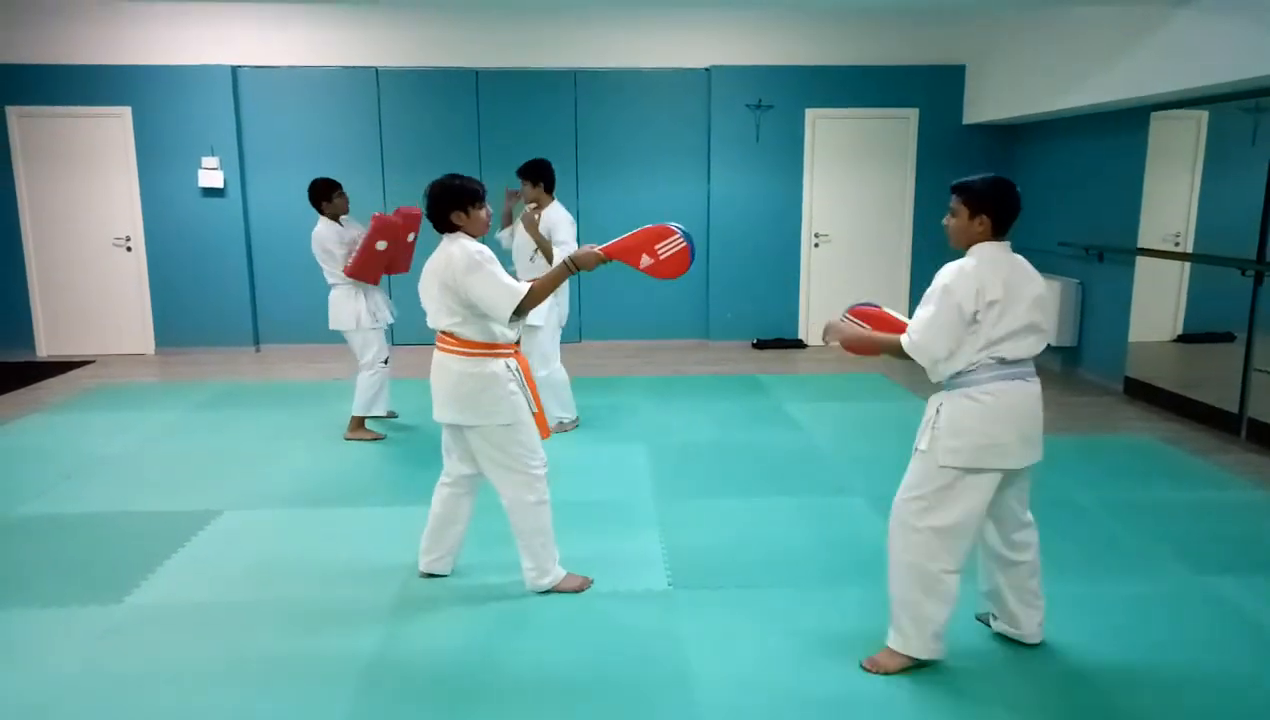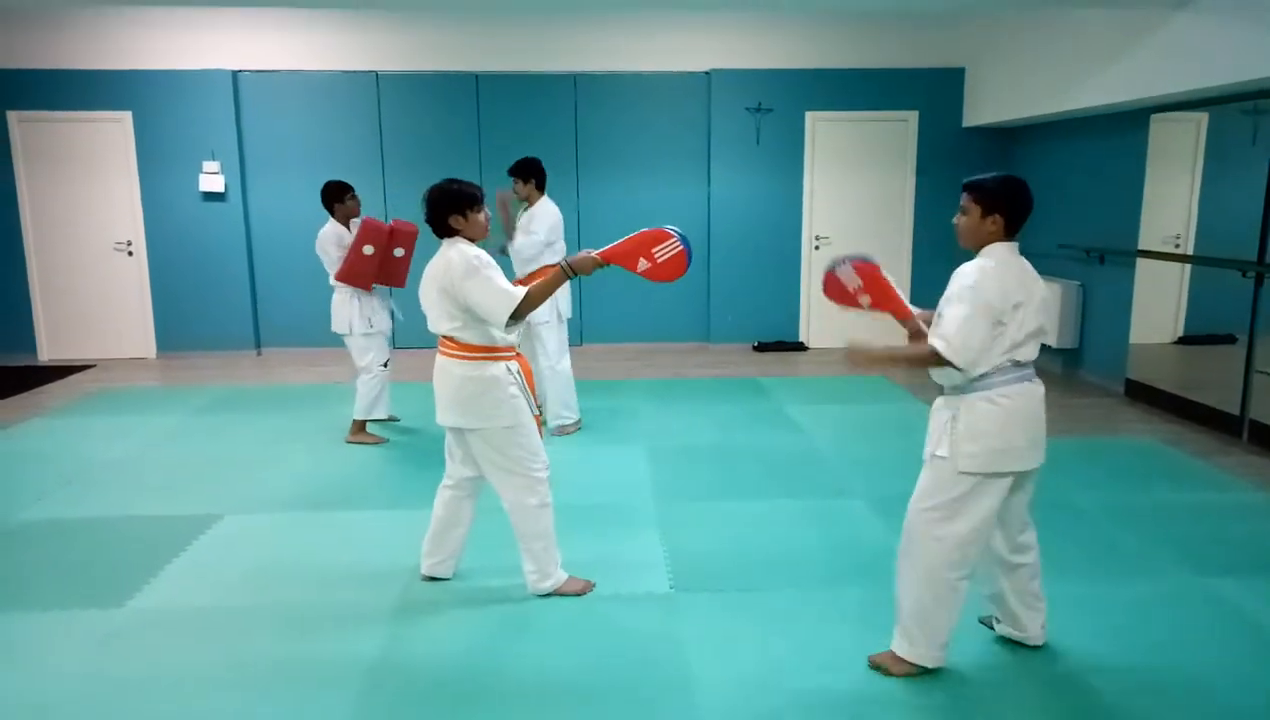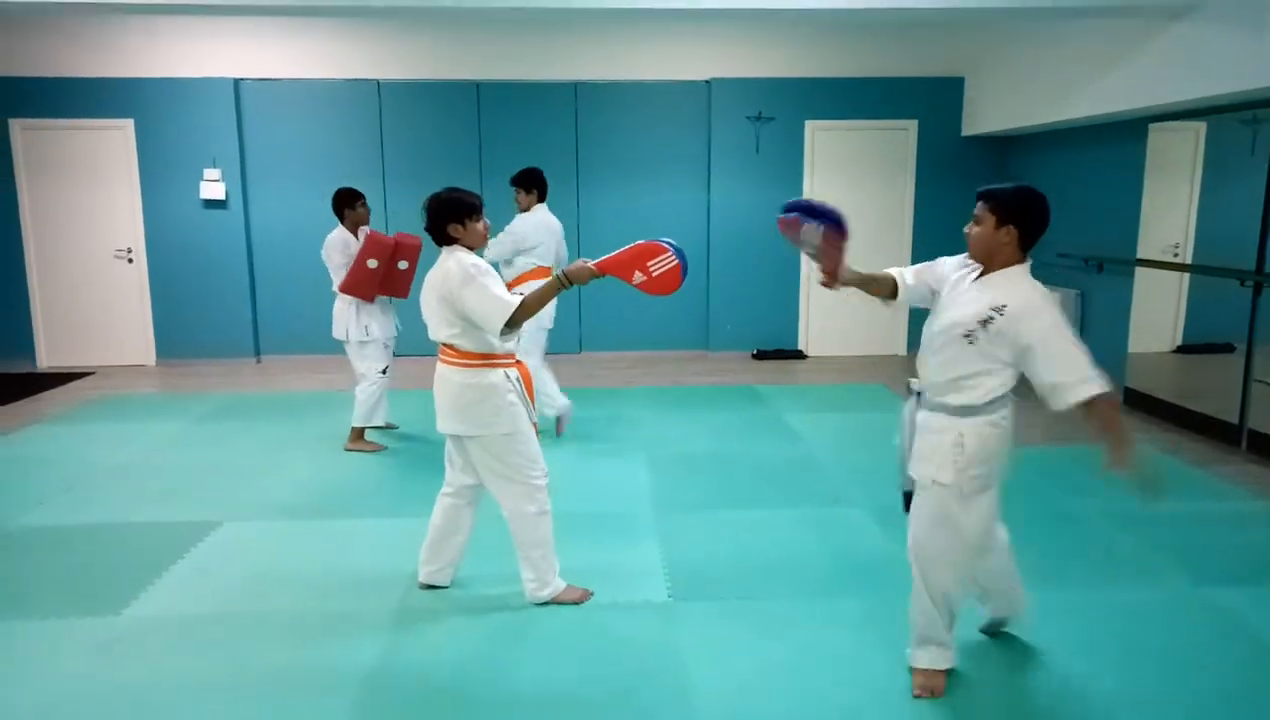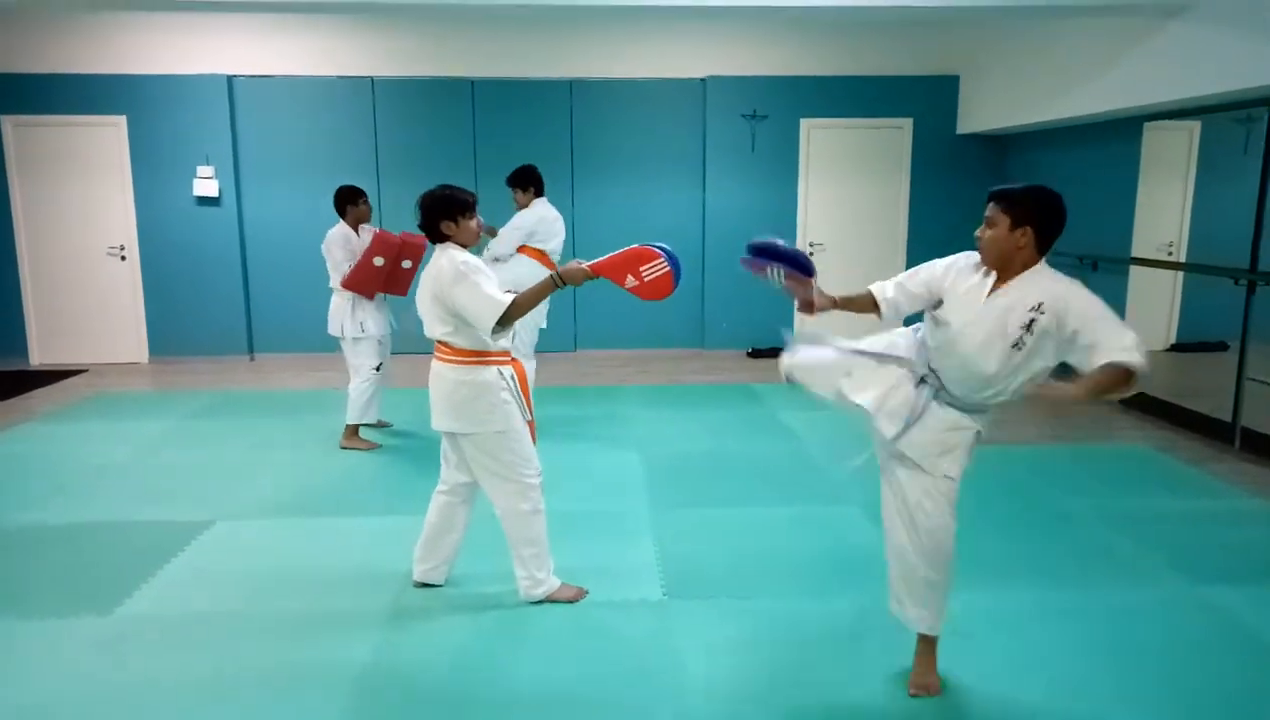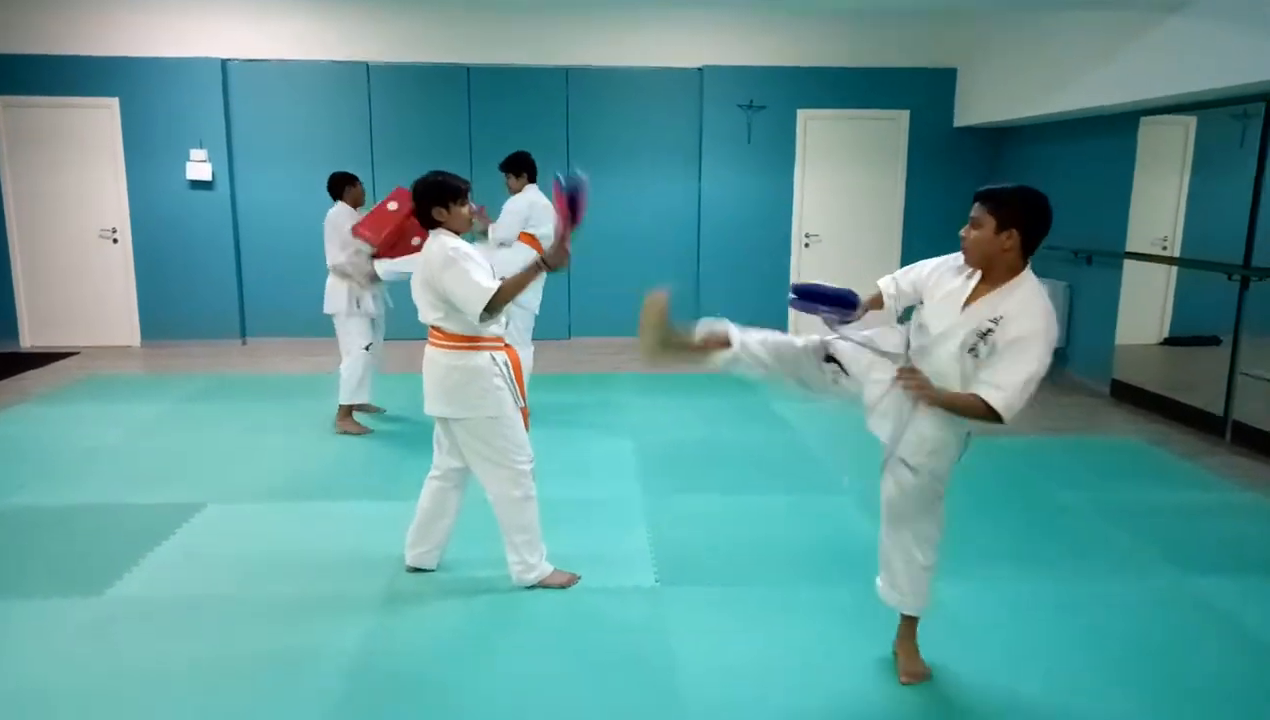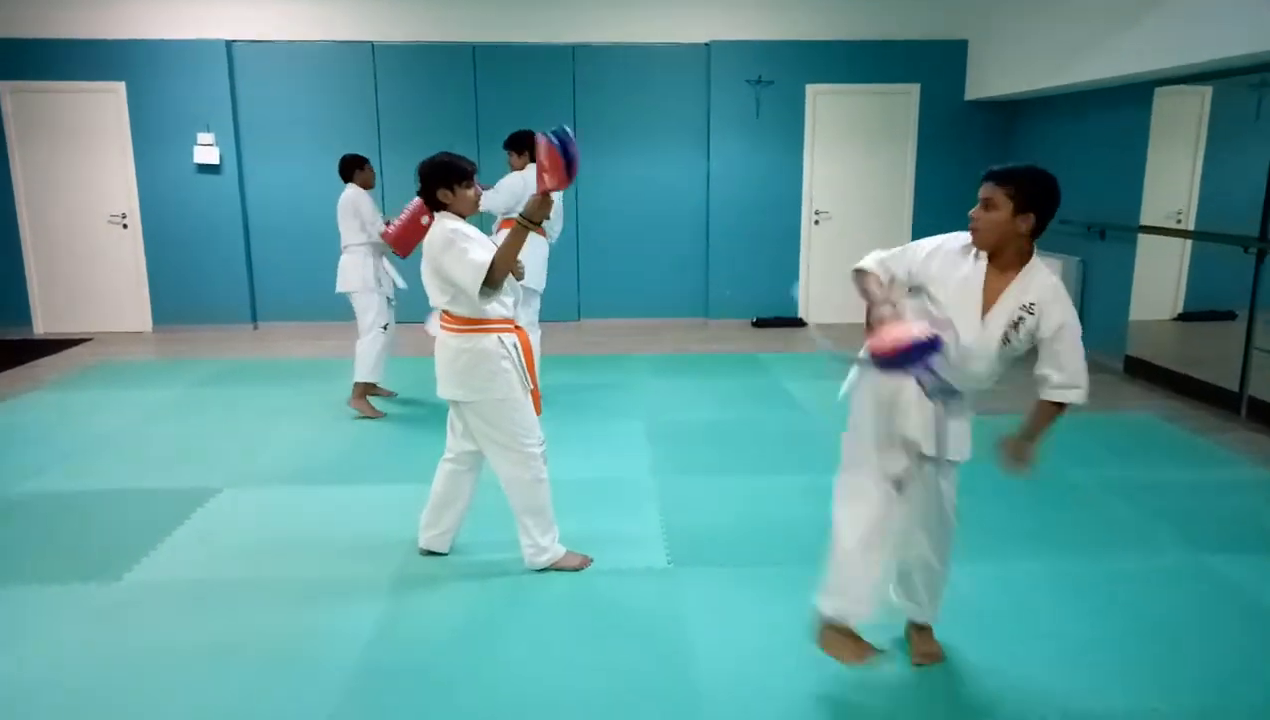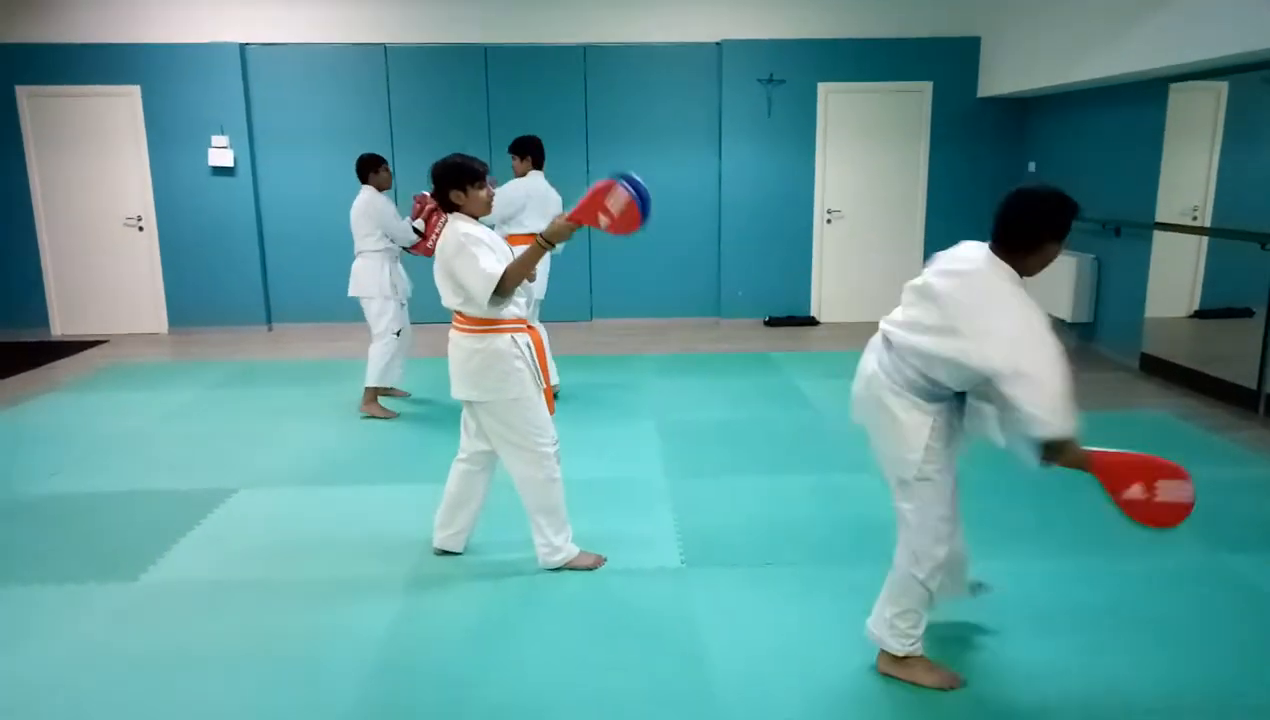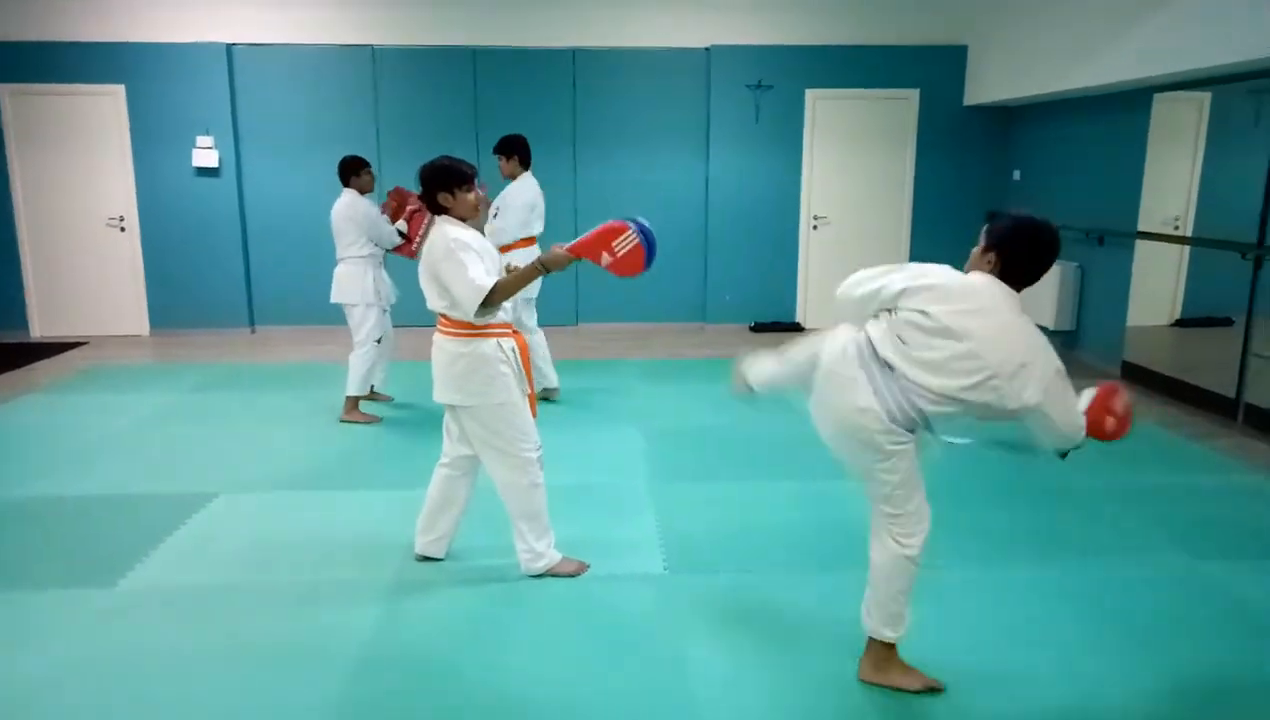
dt=0.2s
person 1, frame 1
left shoulder: (960, 275)
right shoulder: (1027, 274)
left elbow: (919, 349)
left wrist: (857, 336)
left hip: (971, 413)
right hip: (1019, 405)
left knee: (922, 520)
right knee: (1011, 521)
left ankle: (914, 641)
right ankle: (1021, 621)
person 1, frame 2
left shoulder: (979, 276)
right shoulder: (1022, 273)
left elbow: (950, 351)
left wrist: (882, 355)
right wrist: (924, 319)
left hip: (981, 417)
right hip: (1018, 409)
left knee: (935, 529)
right knee: (1010, 526)
left ankle: (917, 649)
right ankle: (1024, 623)
person 1, frame 3
left shoulder: (1026, 304)
right shoulder: (958, 269)
left elbow: (1079, 378)
right elbow: (901, 284)
left wrist: (1120, 446)
right wrist: (849, 277)
left hip: (959, 437)
right hip: (932, 418)
left knee: (935, 543)
right knee: (971, 530)
left ankle: (931, 656)
right ankle: (1005, 608)
person 1, frame 4
left shoulder: (1065, 302)
right shoulder: (961, 268)
left elbow: (1125, 361)
right elbow: (890, 295)
left wrist: (1082, 390)
right wrist: (830, 300)
left hip: (944, 424)
right hip: (899, 373)
left knee: (924, 532)
right knee: (819, 359)
left ankle: (925, 651)
right ankle: (794, 360)
person 1, frame 5
left shoulder: (1030, 318)
right shoulder: (950, 268)
left elbow: (995, 408)
right elbow: (895, 286)
left wrist: (933, 395)
right wrist: (854, 308)
left hip: (933, 425)
right hip: (884, 365)
left knee: (914, 523)
right knee: (801, 353)
left ankle: (905, 638)
right ankle: (684, 341)
person 1, frame 6
left shoulder: (1048, 298)
right shoulder: (948, 251)
left elbow: (1064, 385)
right elbow: (871, 267)
left wrist: (1027, 439)
right wrist: (878, 300)
left hip: (946, 411)
right hip: (898, 381)
left knee: (932, 520)
right knee: (873, 495)
left ankle: (919, 621)
right ankle: (839, 619)
person 1, frame 7
left shoulder: (965, 257)
right shoulder: (1014, 313)
right elbow: (1043, 407)
right wrist: (1073, 456)
left hip: (892, 378)
right hip: (907, 407)
left knee: (936, 514)
right knee: (930, 529)
left ankle: (947, 584)
right ankle: (898, 649)
person 1, frame 8
left shoulder: (929, 279)
right shoulder: (1029, 354)
left elbow: (851, 298)
right elbow: (1064, 432)
right wrist: (1074, 426)
left hip: (842, 365)
right hip: (877, 423)
left knee: (822, 347)
right knee: (902, 529)
left ankle: (754, 373)
right ankle: (879, 657)
person 2, frame 1
left shoulder: (439, 259)
right shoulder: (470, 255)
right elbow: (519, 305)
right wrist: (572, 263)
left hip: (455, 370)
right hip: (484, 376)
left knee: (459, 472)
right knee: (526, 474)
left ankle: (434, 559)
right ankle: (545, 573)
person 2, frame 2
left shoulder: (441, 262)
right shoulder: (468, 260)
right elbow: (515, 310)
right wrist: (568, 269)
left hip: (458, 374)
right hip: (485, 379)
left knee: (462, 475)
right knee: (528, 476)
left ankle: (436, 563)
right ankle: (547, 575)
person 2, frame 3
left shoulder: (442, 270)
right shoulder: (466, 268)
right elbow: (510, 318)
right wrist: (564, 279)
left hip: (459, 381)
right hip: (485, 386)
left knee: (462, 482)
right knee: (527, 483)
left ankle: (433, 570)
right ankle: (545, 584)
person 2, frame 4
left shoulder: (439, 266)
right shoulder: (460, 266)
right elbow: (501, 316)
right wrist: (558, 279)
left hip: (456, 379)
right hip: (480, 384)
left knee: (457, 481)
right knee: (521, 481)
left ankle: (428, 568)
right ankle: (539, 582)
person 2, frame 5
left shoulder: (437, 252)
right shoulder: (448, 253)
right elbow: (488, 305)
right wrist: (543, 262)
left hip: (452, 363)
right hip: (476, 368)
left knee: (452, 465)
right knee: (515, 467)
left ankle: (423, 554)
right ankle: (531, 567)
person 2, frame 6
left shoulder: (452, 231)
right shoulder: (449, 235)
right elbow: (489, 281)
left wrist: (510, 269)
right wrist: (527, 222)
left hip: (469, 348)
right hip: (482, 352)
left knee: (464, 449)
right knee: (524, 449)
left ankle: (434, 536)
right ankle: (544, 549)
person 2, frame 7
left shoulder: (467, 233)
right shoulder: (462, 237)
right elbow: (497, 290)
left wrist: (522, 272)
right wrist: (546, 241)
left hip: (483, 349)
right hip: (495, 353)
left knee: (478, 449)
right knee: (537, 449)
left ankle: (448, 536)
right ankle: (557, 549)
person 2, frame 8
left shoulder: (453, 236)
right shoulder: (451, 241)
right elbow: (482, 301)
left wrist: (507, 275)
right wrist: (541, 266)
left hip: (464, 353)
right hip: (479, 357)
left knee: (460, 454)
right knee: (520, 454)
left ankle: (430, 542)
right ankle: (540, 556)
person 3, frame 1
left shoulder: (346, 223)
right shoulder: (324, 234)
left hip: (364, 298)
right hip: (353, 302)
left knee: (377, 358)
right knee: (375, 362)
left ankle: (373, 407)
right ankle: (355, 426)
person 3, frame 2
left shoulder: (360, 226)
right shoulder: (328, 235)
left hip: (372, 301)
right hip: (354, 306)
left knee: (379, 362)
right knee: (375, 367)
left ankle: (373, 411)
right ankle: (357, 430)
person 3, frame 3
left shoulder: (368, 234)
right shoulder: (335, 242)
left hip: (376, 309)
right hip: (355, 314)
left knee: (381, 369)
right knee: (374, 374)
left ankle: (372, 418)
right ankle: (356, 437)
person 3, frame 4
left shoulder: (369, 232)
right shoulder: (336, 237)
left hip: (372, 306)
right hip: (352, 310)
left knee: (377, 366)
right knee: (367, 370)
left ankle: (366, 416)
right ankle: (350, 434)
person 3, frame 5
left shoulder: (354, 215)
right shoulder: (339, 214)
left elbow: (371, 246)
right elbow: (361, 246)
left hip: (365, 286)
right hip: (348, 287)
left knee: (371, 346)
right knee: (358, 349)
left ankle: (358, 399)
right ankle: (343, 415)
person 3, frame 6
left shoulder: (354, 197)
right shoulder: (357, 196)
left elbow: (375, 231)
right elbow: (379, 232)
left hip: (369, 266)
right hip: (363, 266)
left knee: (381, 327)
right knee: (375, 328)
left ankle: (369, 383)
right ankle: (359, 395)
person 3, frame 7
left shoulder: (364, 200)
right shoulder: (378, 201)
right elbow: (404, 236)
left hip: (377, 271)
right hip: (378, 272)
left knee: (399, 331)
right knee: (388, 333)
left ankle: (384, 384)
right ankle: (369, 399)
person 3, frame 8
left shoulder: (342, 204)
right shoulder: (361, 205)
right elbow: (389, 238)
left wrist: (387, 215)
right wrist: (407, 217)
left hip: (356, 275)
right hip: (362, 278)
left knee: (382, 335)
right knee: (368, 341)
left ankle: (367, 388)
right ankle: (350, 408)
person 4, frame 1
left shoulder: (560, 219)
right shoulder: (530, 212)
left elbow: (565, 262)
right elbow: (507, 239)
left wrist: (534, 233)
right wrist: (507, 209)
left hip: (546, 298)
left knee: (544, 363)
right knee: (526, 356)
left ankle: (567, 416)
person 4, frame 2
left shoulder: (546, 213)
right shoulder: (530, 211)
left elbow: (523, 248)
left wrist: (505, 216)
right wrist: (506, 247)
left knee: (552, 356)
right knee: (530, 354)
left ankle: (568, 417)
person 4, frame 3
left shoulder: (529, 221)
right shoulder: (551, 223)
left elbow: (494, 252)
right elbow: (561, 260)
left hip: (529, 294)
right hip: (532, 292)
left knee: (527, 358)
right knee: (524, 357)
left ankle: (557, 407)
person 4, frame 4
left shoulder: (529, 216)
right shoulder: (556, 218)
left elbow: (502, 248)
left wrist: (486, 251)
right wrist: (496, 233)
left hip: (520, 273)
right hip: (540, 281)
right knee: (522, 351)
person 4, frame 5
left shoulder: (522, 199)
right shoulder: (546, 205)
left elbow: (503, 235)
left wrist: (484, 228)
right wrist: (493, 226)
left hip: (515, 260)
right knee: (519, 340)
person 4, frame 6
left shoulder: (518, 179)
right shoulder: (553, 188)
left elbow: (493, 203)
right elbow: (554, 231)
right hip: (536, 252)
right knee: (527, 321)
person 4, frame 7
left shoulder: (519, 188)
right shoulder: (553, 196)
left elbow: (487, 212)
right hip: (538, 259)
right knee: (529, 324)
right ankle: (547, 381)
person 4, frame 8
left shoulder: (520, 190)
right shoulder: (527, 188)
left elbow: (504, 231)
left hip: (514, 264)
right hip: (522, 263)
right knee: (526, 326)
right ankle: (546, 383)
